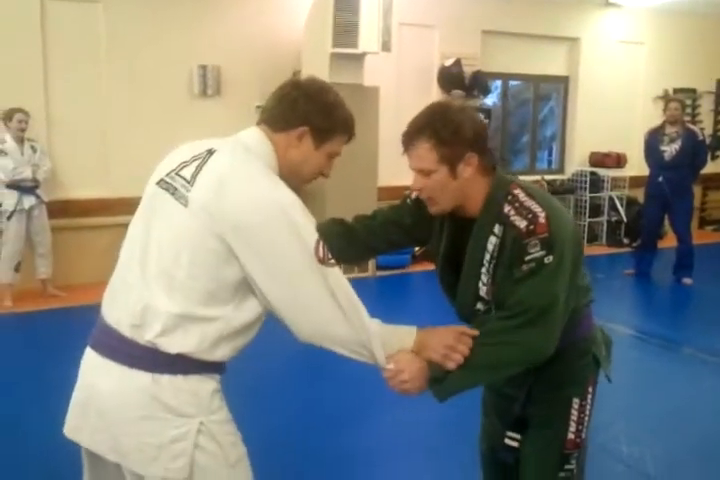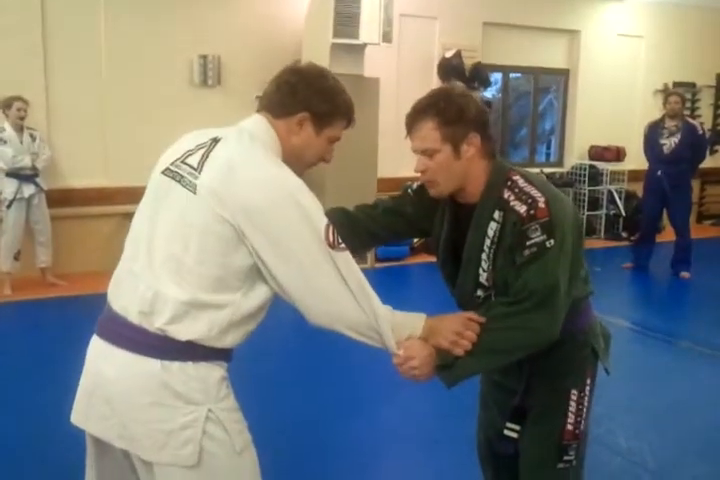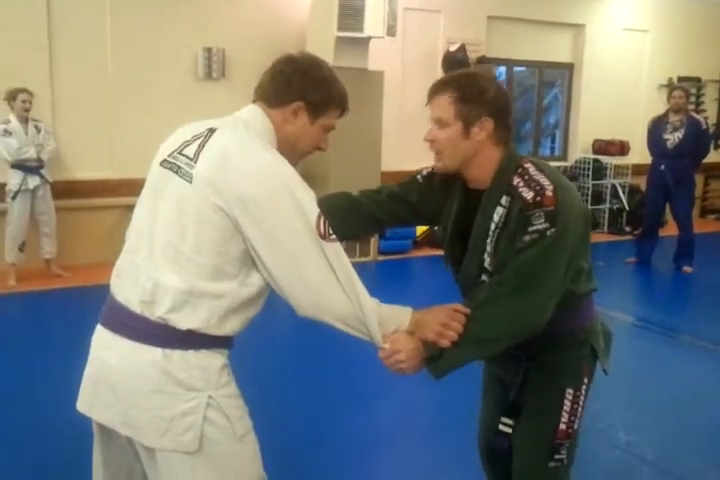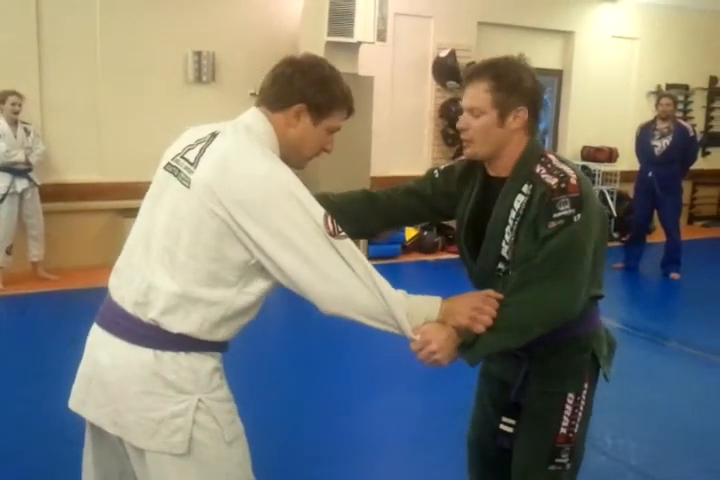
dt=0.7s
person 1, frame 1
left shoulder: (190, 156)
right shoulder: (264, 199)
right elbow: (322, 315)
right wrist: (415, 342)
left hip: (105, 368)
right hip: (165, 395)
person 1, frame 2
left shoulder: (192, 146)
right shoulder: (268, 184)
right elbow: (331, 294)
right wrist: (421, 329)
left hip: (111, 356)
right hip: (173, 383)
person 1, frame 3
left shoulder: (190, 137)
right shoulder: (263, 172)
right elbow: (318, 287)
right wrist: (408, 322)
left hip: (115, 344)
right hip: (176, 371)
person 1, frame 4
left shoulder: (198, 140)
right shoulder: (259, 177)
right elbow: (337, 280)
right wrist: (438, 311)
left hip: (112, 347)
right hip: (167, 374)
person 2, frame 1
left shoulder: (537, 225)
right shoulder: (436, 204)
left elbow: (531, 335)
right elbow: (368, 233)
left wrist: (434, 369)
left hip: (560, 360)
right hip: (508, 356)
person 2, frame 2
left shoulder: (536, 211)
right shoulder: (437, 194)
left elbow: (536, 319)
right elbow: (373, 222)
left wrist: (443, 354)
left hip: (560, 352)
right hip: (506, 348)
person 2, frame 3
left shoulder: (545, 199)
right shoulder: (448, 182)
left elbow: (521, 304)
right elbow: (374, 208)
left wrist: (429, 346)
left hip: (559, 349)
right hip: (507, 344)
person 2, frame 4
left shoulder: (563, 192)
right shoulder: (466, 177)
left elbow: (554, 296)
right elbow: (389, 206)
left wrist: (463, 334)
left hip: (562, 355)
right hip: (505, 347)
person 3, frame 1
left shoulder: (33, 146)
left elbow: (46, 167)
left wrist: (36, 178)
right wrist: (31, 172)
left hip: (34, 197)
left knee: (43, 242)
left ankle: (47, 285)
person 3, frame 2
left shoulder: (34, 134)
left elbow: (46, 155)
left wrist: (34, 166)
right wrist: (31, 160)
left hip: (34, 186)
left knee: (43, 230)
left ankle: (47, 273)
person 3, frame 3
left shoulder: (39, 126)
left elbow: (50, 148)
left wrist: (39, 158)
right wrist: (36, 152)
left hip: (39, 177)
right hip: (19, 179)
left knee: (48, 221)
right knee: (16, 225)
left ankle: (51, 264)
person 3, frame 4
left shoulder: (28, 129)
left elbow: (39, 151)
left wrist: (28, 161)
right wrist: (24, 156)
left hip: (28, 181)
left knee: (35, 225)
left ankle: (38, 267)
person 4, frame 1
left shoulder: (693, 134)
right shoulder: (652, 134)
left elbow: (701, 159)
left wrist: (686, 177)
right wrist: (658, 173)
left hip: (680, 189)
right hip: (656, 186)
left knee: (682, 231)
right knee: (649, 228)
left ankle: (684, 273)
right ankle: (641, 267)
person 4, frame 2
left shoulder: (693, 128)
right shoulder: (652, 127)
left elbow: (700, 152)
left wrist: (686, 171)
right wrist: (657, 167)
left hip: (679, 183)
right hip: (655, 180)
left knee: (681, 225)
right knee: (648, 222)
left ankle: (682, 266)
right ankle: (639, 260)
person 4, frame 3
left shoulder: (697, 122)
right shoulder: (656, 122)
left elbow: (704, 147)
left wrist: (688, 166)
right wrist: (661, 161)
left hip: (682, 178)
right hip: (658, 174)
left knee: (684, 220)
right knee: (651, 216)
left ankle: (684, 261)
right ankle: (642, 255)
person 4, frame 4
left shoulder: (684, 130)
right shoulder: (644, 129)
left elbow: (691, 155)
left wrist: (677, 172)
right wrist: (649, 168)
left hip: (669, 184)
right hip: (646, 181)
left knee: (671, 226)
right knee: (638, 223)
left ankle: (671, 267)
right ankle: (630, 261)
